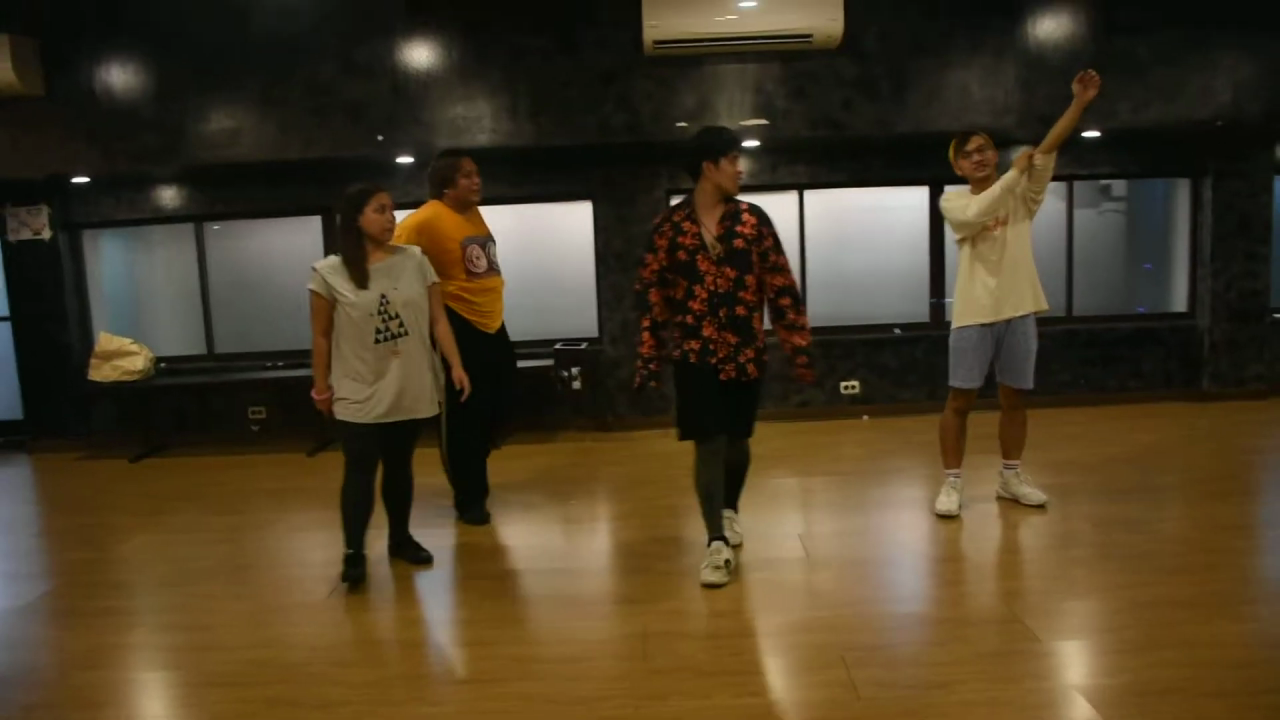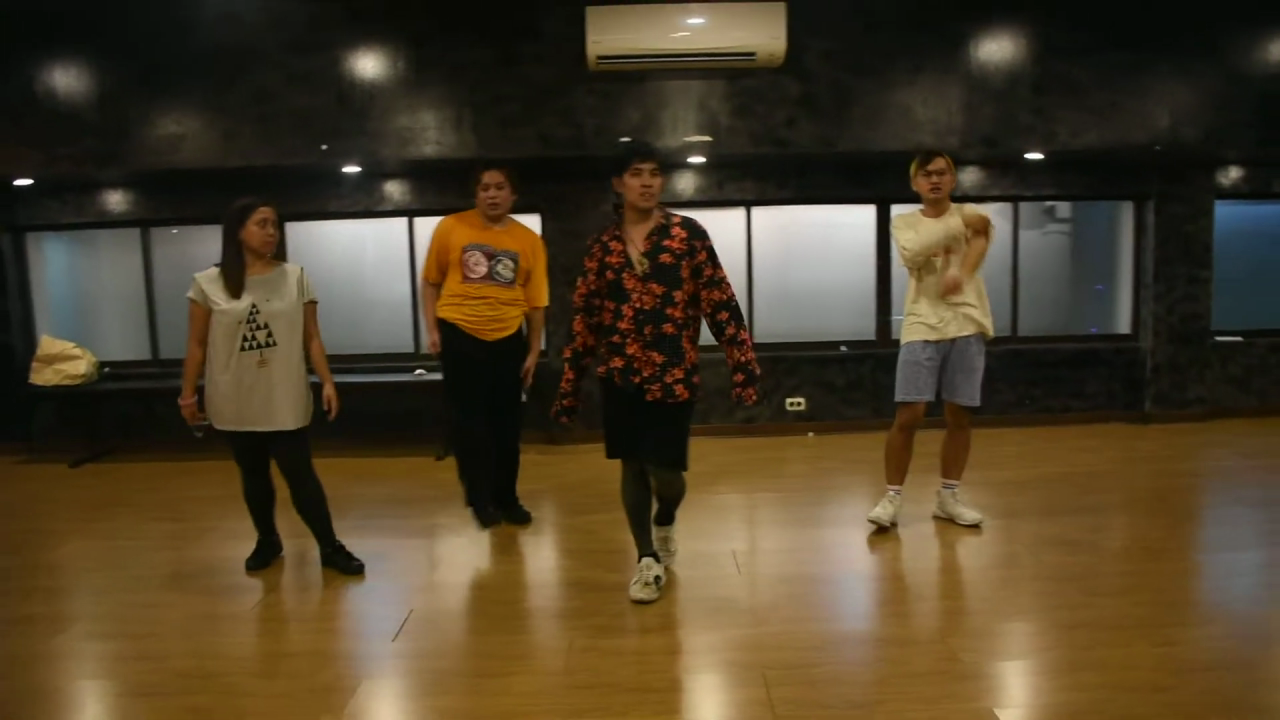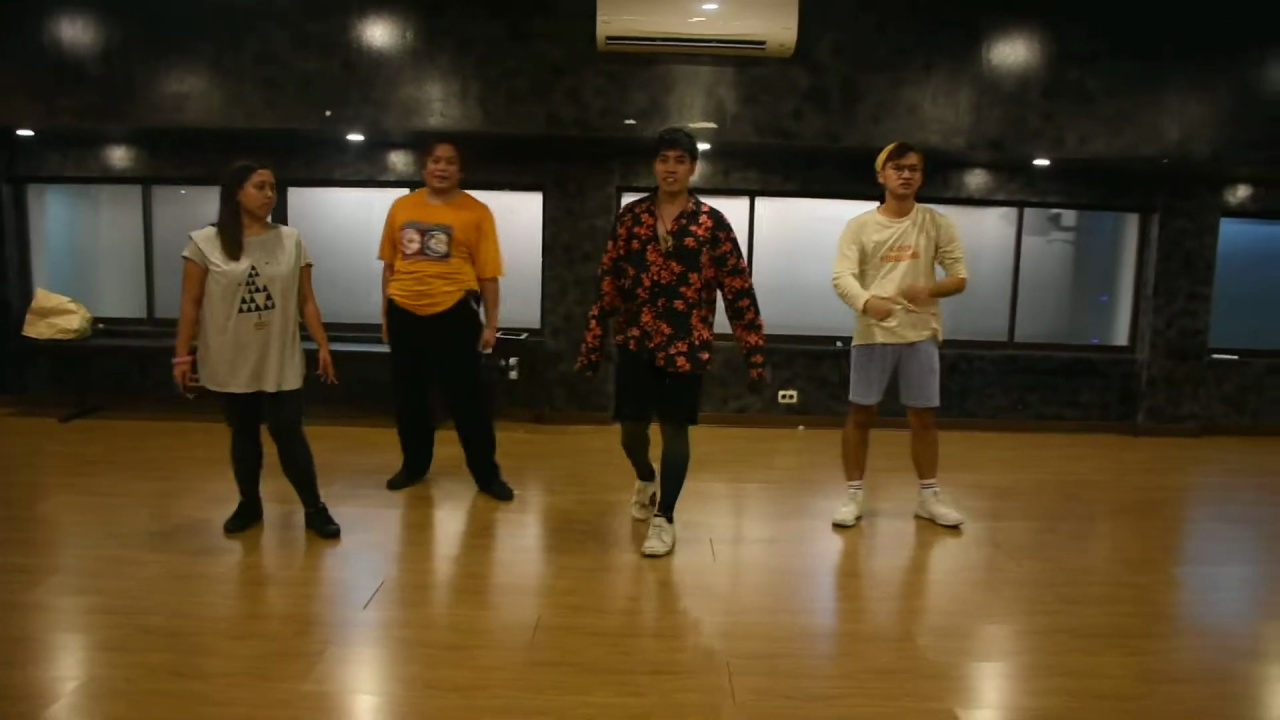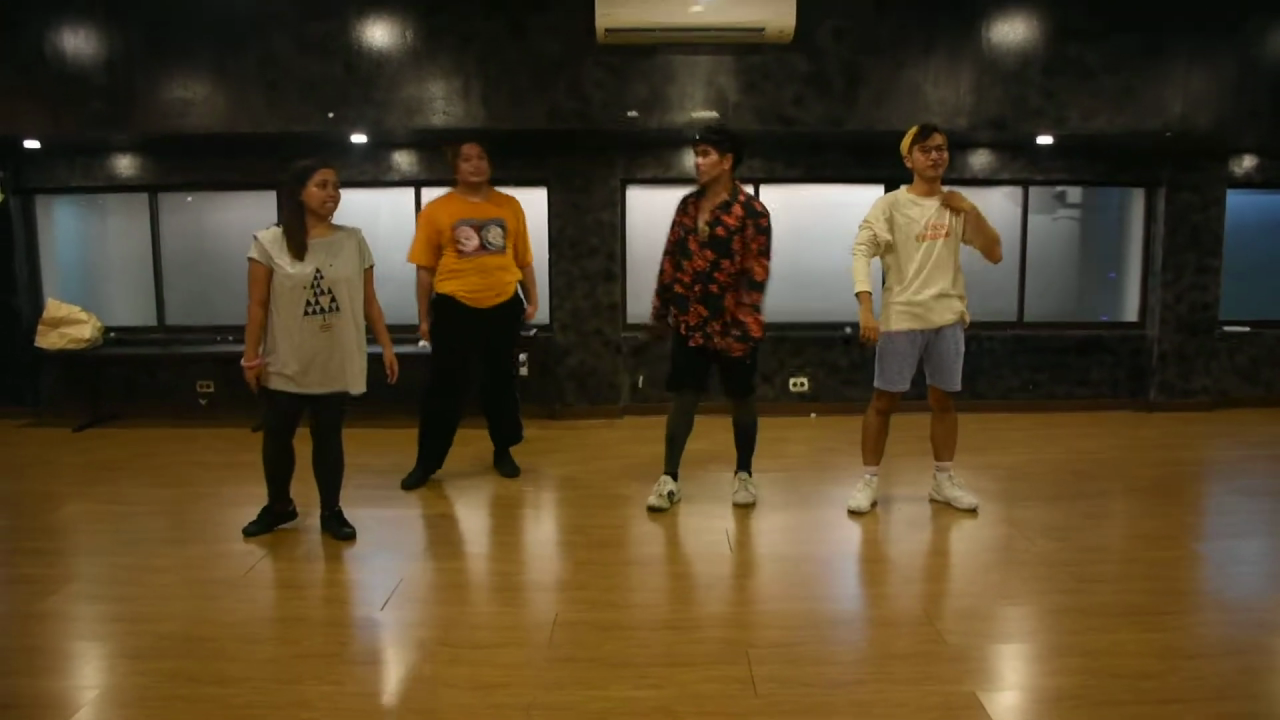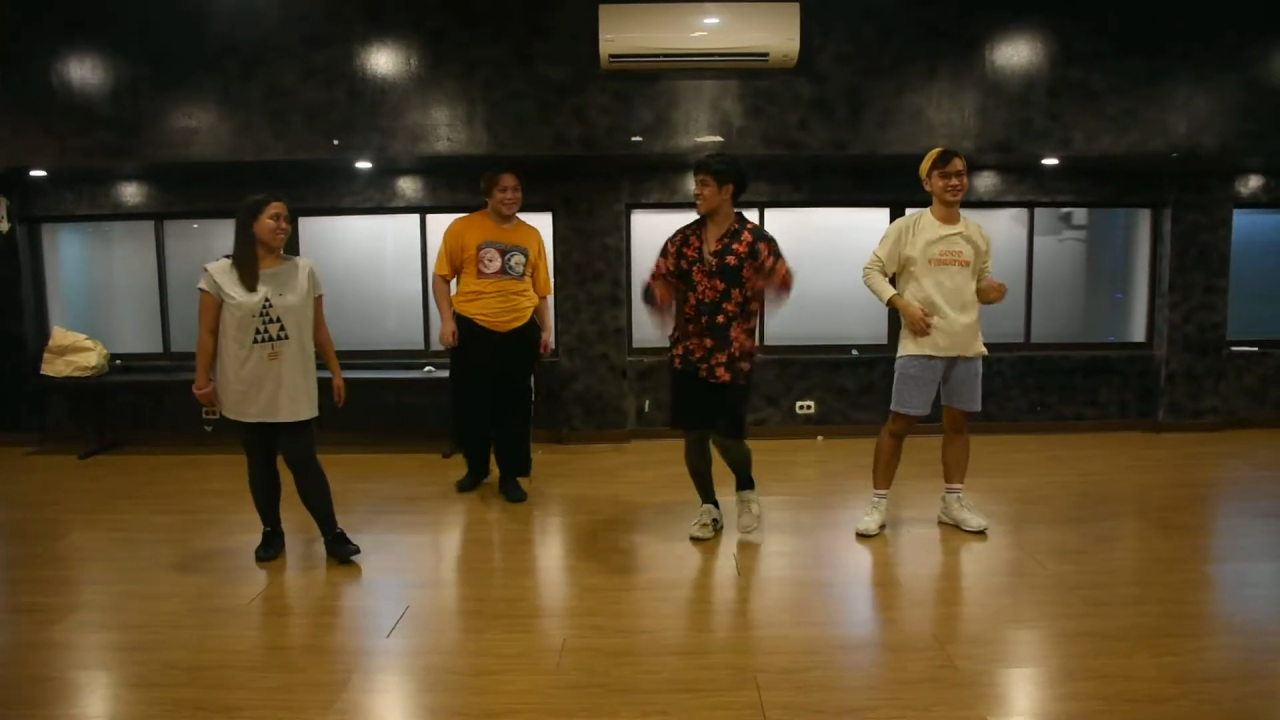
dt=1s
person 1, frame 1
left shoulder: (754, 220)
right shoulder: (669, 225)
left elbow: (781, 287)
right elbow: (653, 292)
left wrist: (798, 347)
right wrist: (649, 354)
left hip: (744, 353)
right hip: (694, 355)
left knee: (736, 441)
right knee: (708, 446)
left ankle: (730, 510)
right ankle: (717, 544)
person 1, frame 2
left shoulder: (689, 234)
right shoulder: (602, 245)
left elbow: (719, 302)
right elbow: (584, 316)
left wrist: (743, 364)
right wrist: (569, 383)
left hip: (672, 375)
right hip: (619, 375)
left knee: (664, 469)
right knee: (632, 466)
left ankle: (665, 522)
right ankle: (647, 559)
person 1, frame 3
left shoulder: (712, 223)
right shoulder: (630, 216)
left elbow: (738, 288)
right elbow: (609, 280)
left wrist: (755, 349)
right wrist: (593, 340)
left hip: (685, 344)
right hip: (635, 340)
left knee: (674, 429)
right knee: (632, 426)
left ankle: (663, 517)
right ankle: (646, 479)
person 1, frame 4
left shoulder: (751, 210)
right shoulder: (688, 206)
left elbow: (756, 275)
right elbow: (671, 260)
left wrist: (747, 328)
right wrist: (662, 310)
left hip: (732, 325)
right hip: (689, 323)
left knee: (741, 401)
right knee: (683, 399)
left ankle: (743, 475)
right ankle: (668, 479)
person 1, frame 5
left shoulder: (755, 239)
right shoulder: (682, 239)
left elbow: (780, 276)
right elbow: (659, 280)
left wrist: (772, 276)
right wrist: (658, 291)
left hip: (730, 357)
right hip: (687, 355)
left knee: (726, 437)
right knee: (694, 435)
left ankle: (746, 489)
right ankle: (709, 507)
person 2, frame 1
left shoulder: (1022, 195)
right shoulder: (953, 202)
left elbow: (1047, 150)
right elbow: (976, 214)
left wrist: (1079, 102)
right wrist: (1014, 172)
left hip: (1019, 311)
right hip: (973, 314)
left knee: (1014, 398)
right knee: (960, 399)
left ankle: (1011, 477)
right ankle: (952, 483)
person 2, frame 2
left shoulder: (970, 216)
right shoulder: (903, 222)
left elbow: (980, 240)
right elbow: (913, 252)
left wrist: (962, 275)
right wrist: (959, 224)
left hip: (967, 328)
right hip: (921, 329)
left knee: (959, 416)
right knee: (908, 416)
left ankle: (948, 496)
right ankle: (892, 497)
person 2, frame 3
left shoulder: (937, 224)
right shoulder: (859, 226)
left elbow: (960, 277)
right elbow: (841, 277)
left wrist: (928, 291)
right wrist: (867, 301)
left hip: (921, 334)
right hip: (873, 335)
left knee: (923, 417)
right knee: (860, 415)
left ankle: (928, 497)
right ankle: (853, 496)
person 2, frame 4
left shoulder: (959, 208)
right shoulder: (890, 204)
left elbow: (995, 255)
right elbow: (861, 252)
left wrist: (971, 211)
right wrist: (865, 307)
left hip: (948, 318)
right hip: (901, 318)
left knee: (943, 400)
right knee: (883, 400)
left ankle: (944, 480)
right ankle: (869, 481)
person 2, frame 5
left shoulder: (978, 234)
right shoulder: (907, 227)
left elbow: (978, 290)
right elbow: (872, 271)
left wrist: (993, 292)
right wrist: (904, 305)
left hip: (966, 344)
right hip: (921, 344)
left knee: (957, 422)
right knee: (899, 423)
left ankle: (953, 502)
right ankle: (879, 504)
person 3, frame 1
left shoulder: (414, 261)
right shoulder: (329, 273)
left elbow: (437, 318)
right elbow: (321, 335)
left wrist: (456, 366)
right wrist: (321, 388)
left hip: (410, 388)
right hip: (358, 394)
left knee: (400, 466)
right knee: (359, 471)
left ankle: (400, 538)
right ankle: (354, 554)
person 3, frame 2
left shoulder: (294, 277)
right shoulder: (208, 283)
left elbow: (311, 337)
right elbow: (197, 344)
left wrist: (328, 383)
right wrist: (188, 393)
left hip: (286, 400)
right hip: (236, 403)
left knee: (300, 473)
right knee: (253, 475)
left ankle: (330, 546)
right ankle: (267, 541)
person 3, frame 3
left shoulder: (291, 240)
right shoulder: (205, 242)
left elbow: (306, 300)
right elbow: (191, 303)
left wrist: (323, 346)
right wrist: (182, 355)
left hip: (281, 362)
right hip: (231, 363)
left knee: (289, 434)
right knee: (243, 435)
left ankle: (314, 508)
right ankle: (249, 504)
person 3, frame 4
left shoulder: (353, 240)
right shoulder: (269, 242)
left elbow: (368, 301)
right elbow: (257, 305)
left wrist: (387, 346)
right wrist: (251, 356)
left hip: (337, 363)
right hip: (285, 364)
left knee: (328, 437)
right knee: (276, 436)
left ankle: (331, 512)
right ankle: (279, 505)
person 3, frame 5
left shoulder: (304, 271)
right shoulder: (219, 274)
left elbow: (318, 329)
right elbow: (208, 333)
left wrist: (336, 373)
right wrist: (203, 381)
left hip: (294, 390)
right hip: (246, 391)
left knee: (303, 460)
right knee: (259, 462)
left ankle: (332, 534)
right ankle: (272, 532)
person 4, frame 1
left shoulder: (473, 212)
right shoulder: (426, 220)
left hip: (493, 325)
right hip: (457, 328)
left knee: (499, 405)
right knee: (464, 415)
left ankle: (463, 468)
right ankle: (470, 497)
person 4, frame 2
left shoulder: (529, 240)
right shoulder: (450, 228)
left elbow: (536, 302)
right elbow: (431, 282)
left wrist: (533, 351)
right wrist: (432, 328)
left hip: (507, 341)
right hip: (460, 337)
left knee: (506, 425)
right knee: (469, 421)
left ankle: (505, 499)
right ankle: (481, 500)
person 4, frame 3
left shoulder: (476, 212)
right shoulder: (401, 207)
left elbow: (488, 273)
right elbow: (390, 266)
left wrist: (490, 323)
right wrist: (385, 313)
left hip: (455, 315)
right hip: (406, 316)
left knee: (468, 397)
right knee: (410, 396)
left ankle: (486, 473)
right ankle: (413, 465)
person 4, frame 4
left shoulder: (509, 206)
right shoulder: (436, 210)
left elbow: (523, 259)
right elbow: (425, 268)
left wrist: (532, 299)
right wrist: (425, 317)
left hip: (503, 308)
right hip: (454, 309)
left knee: (501, 383)
right knee: (444, 387)
left ankle: (503, 451)
right ankle: (427, 462)
person 4, frame 5
left shoulder: (531, 235)
right shoulder: (462, 228)
left elbow: (540, 289)
right elbow: (441, 277)
left wrist: (546, 329)
right wrist: (447, 320)
left hip: (519, 332)
right hip: (472, 330)
left knee: (514, 406)
right knee: (470, 404)
left ankle: (510, 476)
right ankle: (477, 467)
